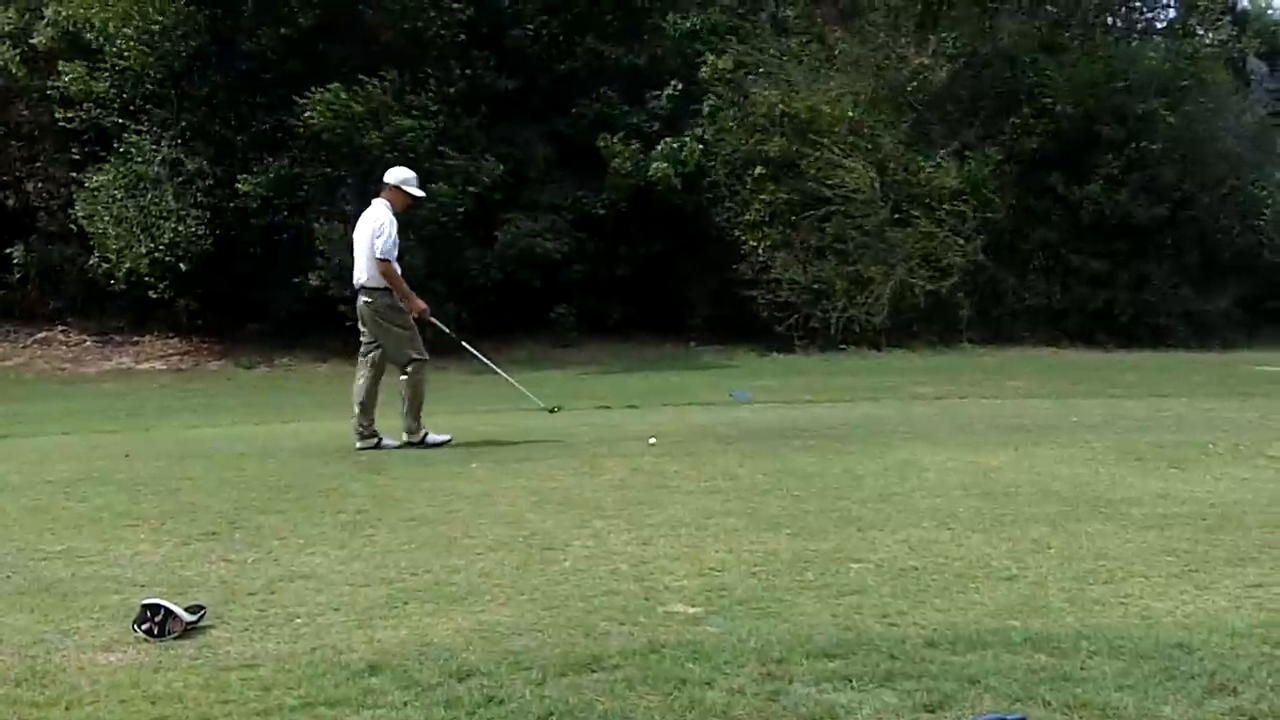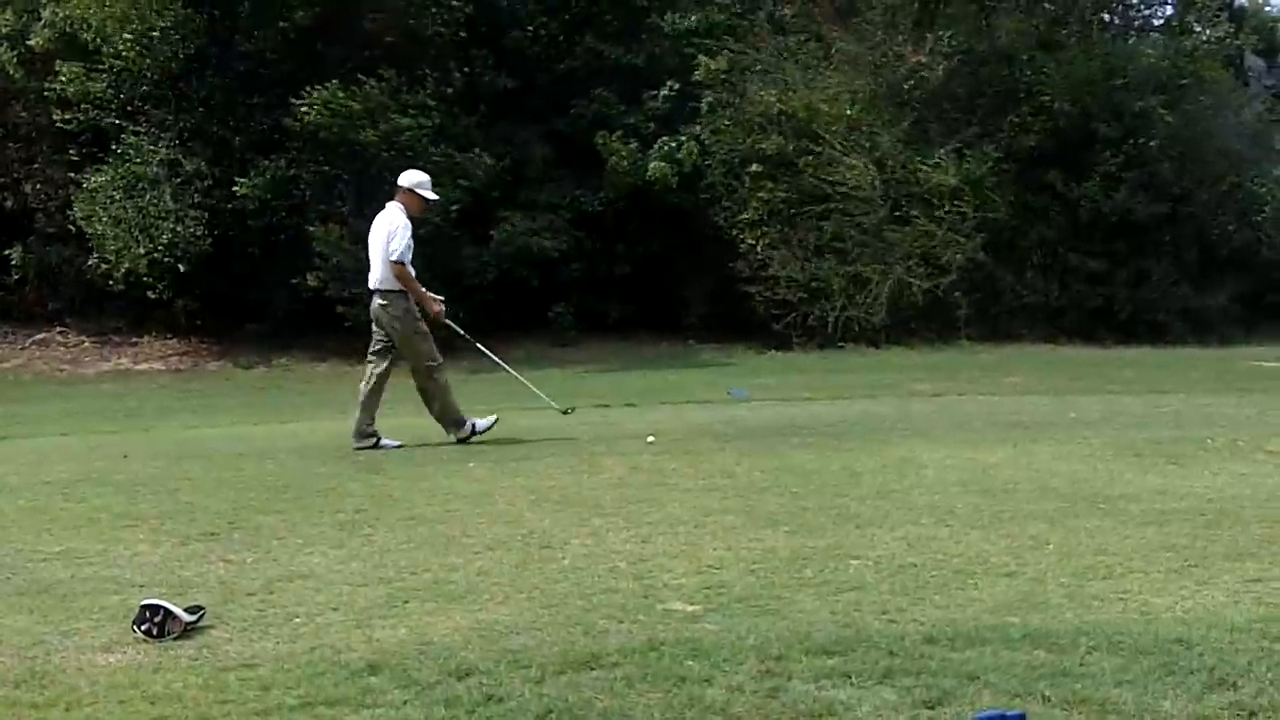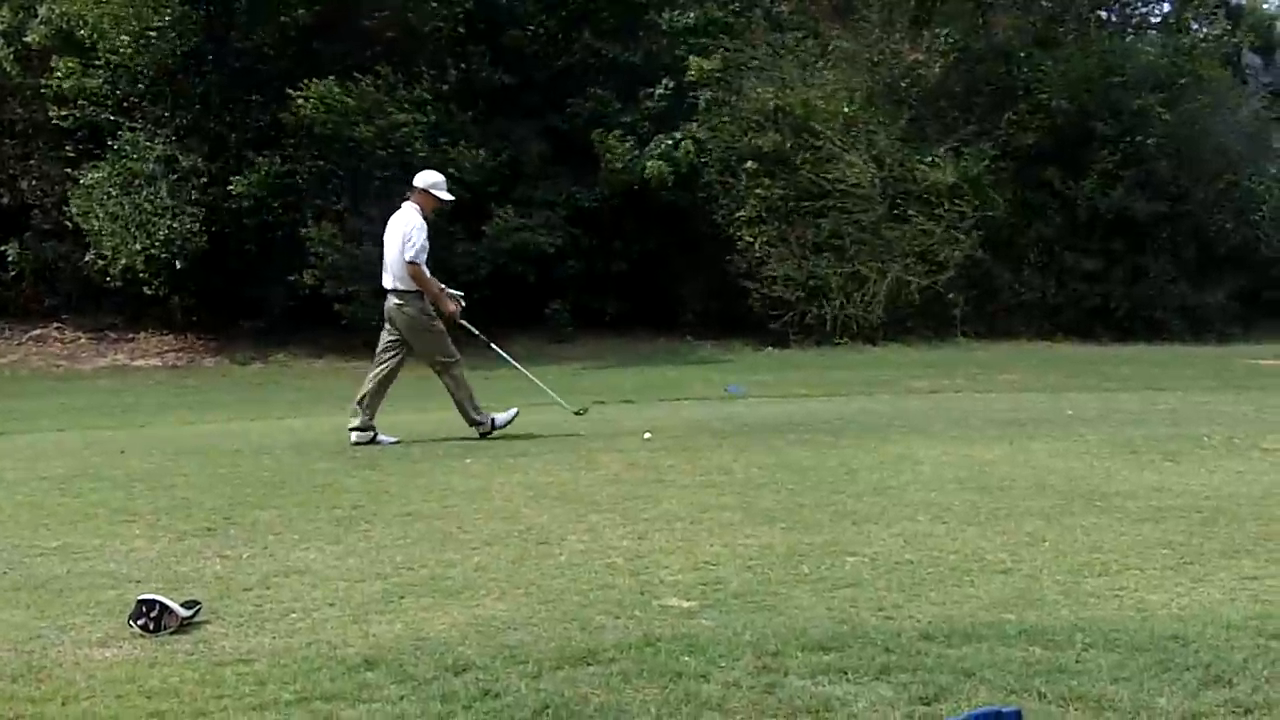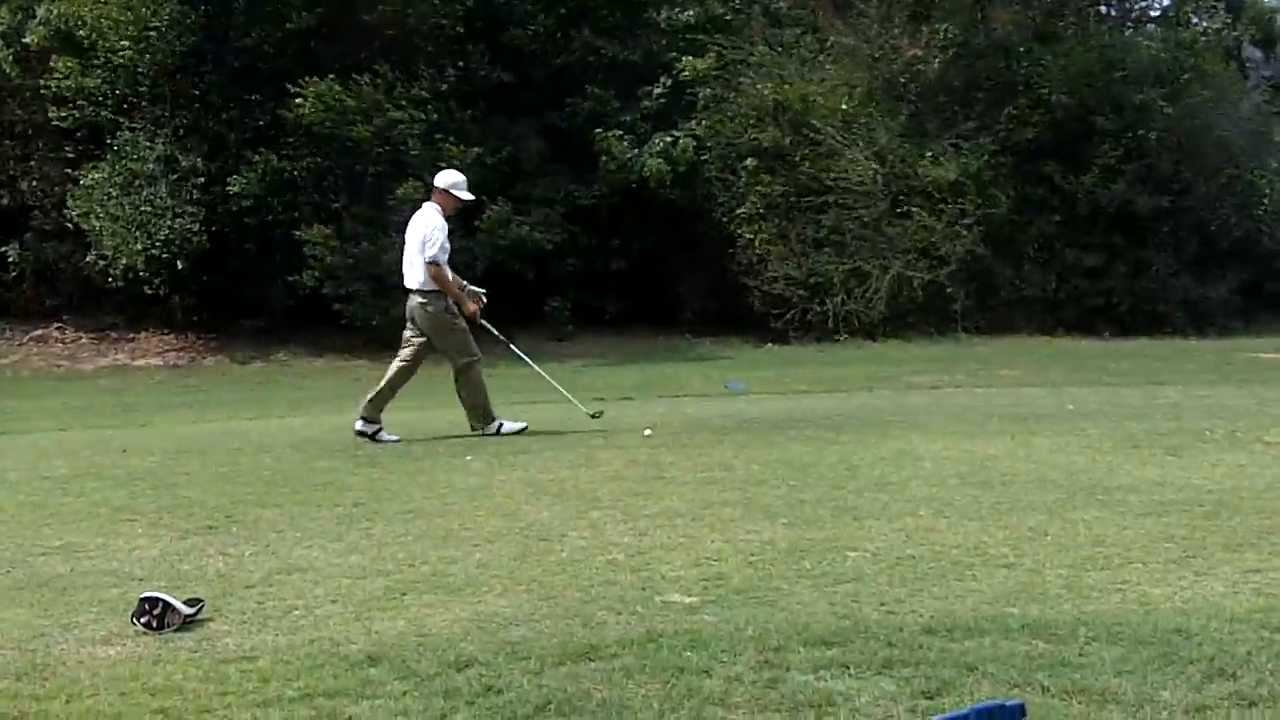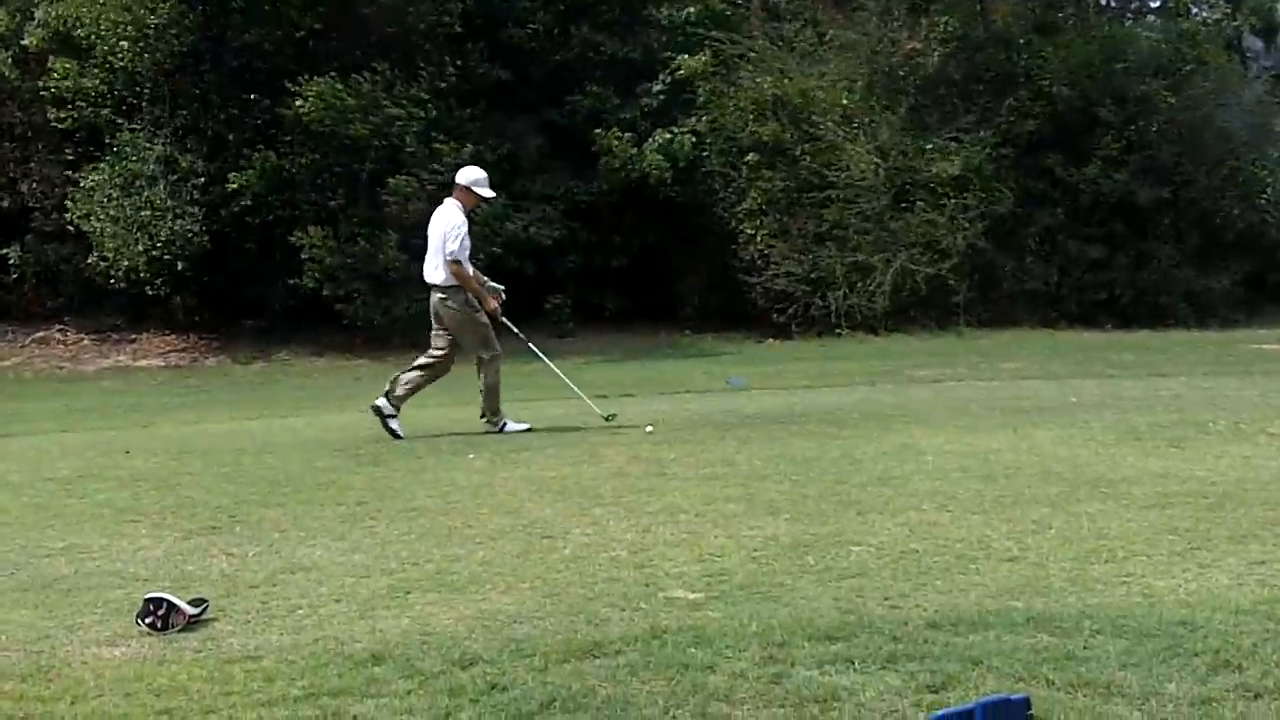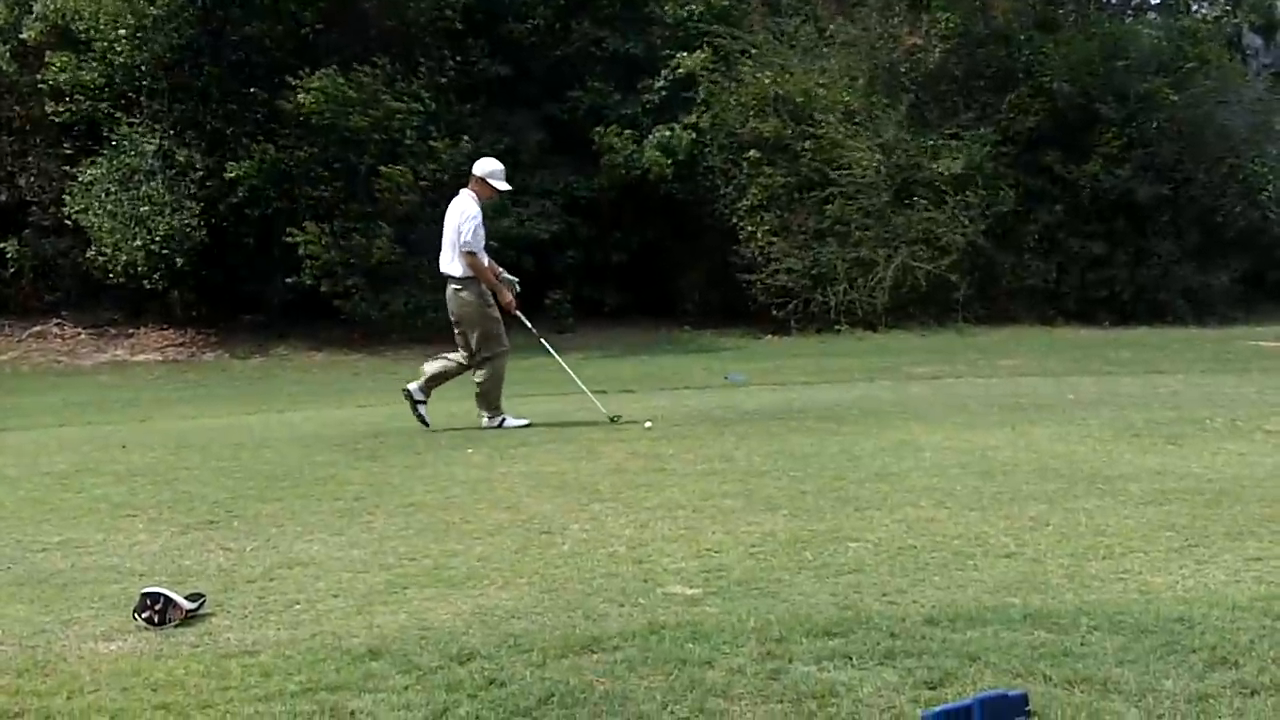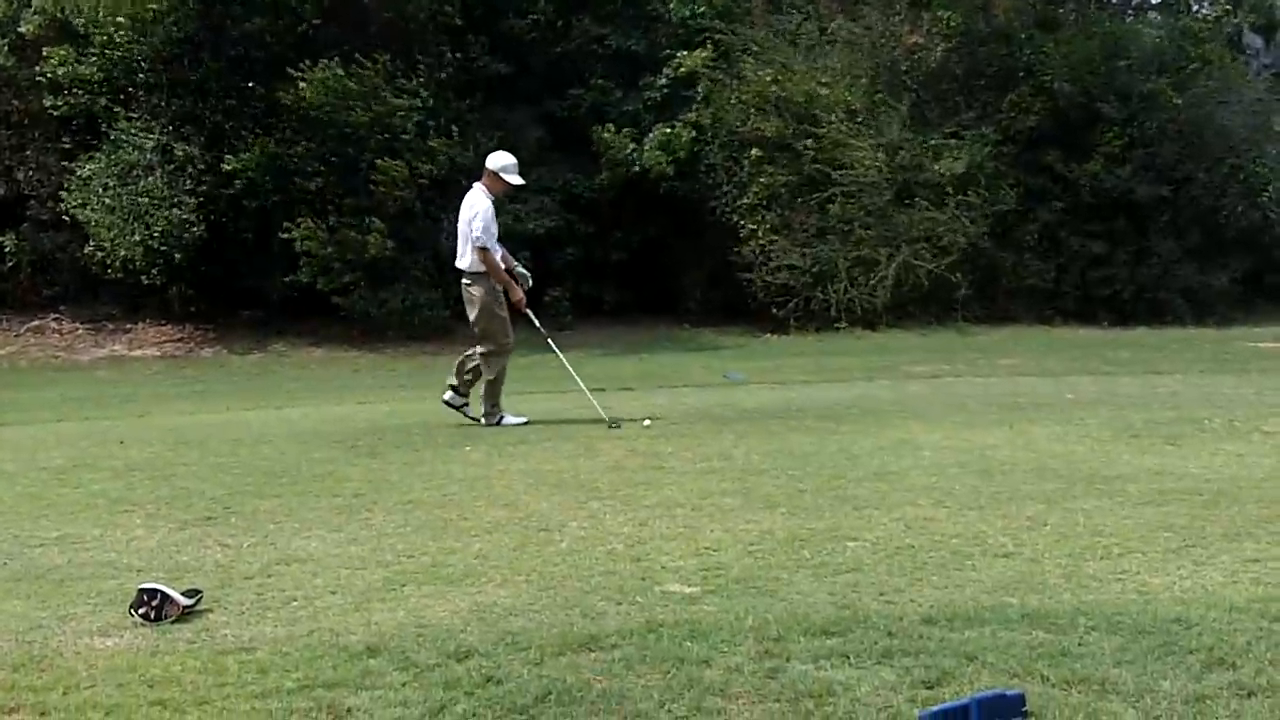
dt=0.1s
person 1, frame 1
left shoulder: (368, 216)
right shoulder: (385, 219)
right elbow: (384, 267)
left wrist: (404, 296)
right wrist: (410, 299)
left hip: (366, 298)
right hip: (381, 300)
left knee: (371, 366)
right knee: (414, 361)
left ankle: (365, 433)
right ankle: (414, 431)
person 1, frame 2
left shoulder: (383, 218)
right shoulder: (400, 222)
right elbow: (399, 270)
left wrist: (422, 295)
right wrist: (426, 301)
left hip: (382, 301)
right hip: (396, 302)
left knee: (378, 367)
right knee: (429, 365)
left ankle: (365, 433)
right ankle: (458, 427)
person 1, frame 3
left shoulder: (398, 218)
right shoulder: (415, 223)
right elbow: (414, 270)
left wrist: (442, 290)
right wrist: (445, 301)
left hip: (396, 301)
right hip: (414, 303)
left knee: (387, 363)
right knee: (447, 361)
left ankle: (362, 427)
right ankle: (480, 421)
person 1, frame 4
left shoulder: (419, 217)
right shoulder: (435, 223)
right elbow: (435, 271)
left wrist: (464, 286)
right wrist: (463, 301)
left hip: (418, 300)
right hip: (434, 302)
left knee: (407, 361)
right knee: (467, 360)
left ankle: (369, 419)
right ankle: (487, 423)
person 1, frame 5
left shoulder: (443, 213)
right shoulder: (456, 219)
right elbow: (456, 268)
left wrist: (485, 283)
right wrist: (484, 298)
left hip: (442, 296)
right hip: (455, 296)
left knee: (438, 357)
right knee: (488, 354)
left ankle: (389, 402)
right ankle: (493, 420)
person 1, frame 6
left shoulder: (460, 204)
right shoulder: (470, 210)
right elbow: (471, 259)
left wrist: (501, 273)
right wrist: (500, 291)
left hip: (459, 287)
right hip: (470, 288)
left knee: (469, 353)
right knee: (494, 349)
left ankle: (420, 387)
right ankle: (493, 414)
person 1, frame 7
left shoulder: (483, 200)
right shoulder: (479, 205)
right elbow: (483, 254)
left wrist: (514, 267)
right wrist: (511, 287)
left hip: (489, 282)
right hip: (482, 283)
left knee: (490, 345)
right knee: (498, 346)
left ankle: (457, 391)
right ankle: (493, 413)
